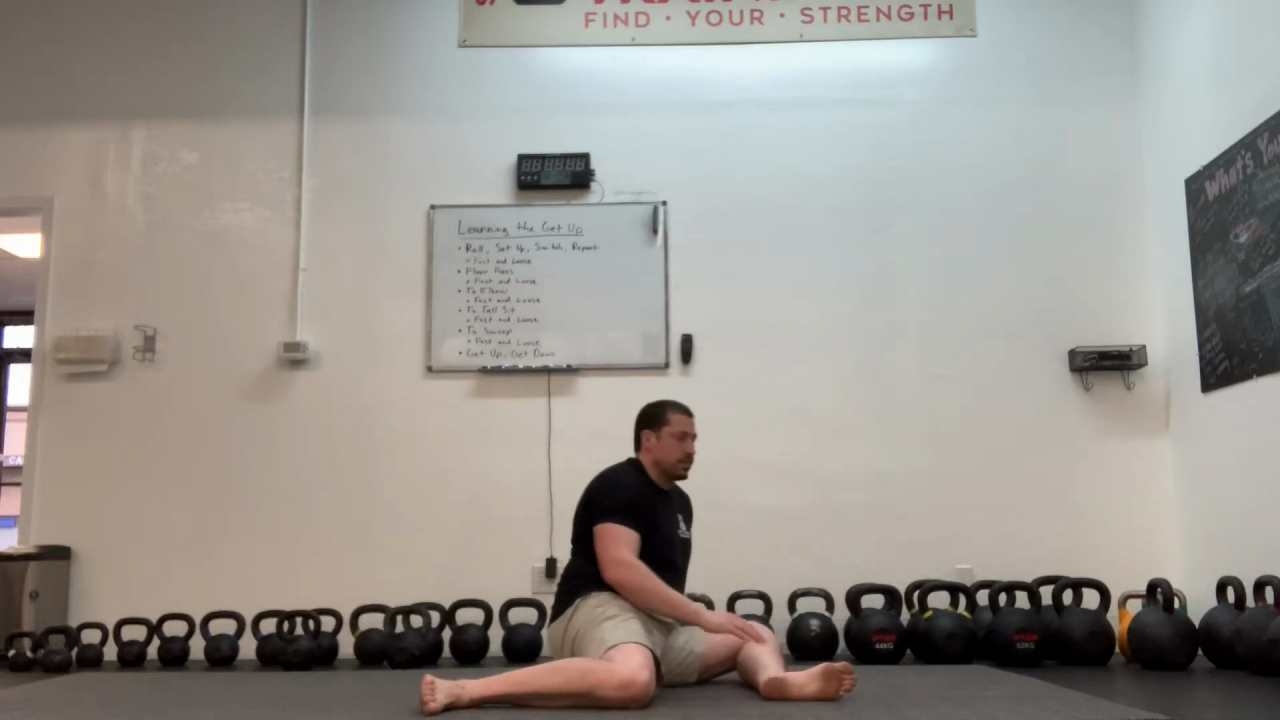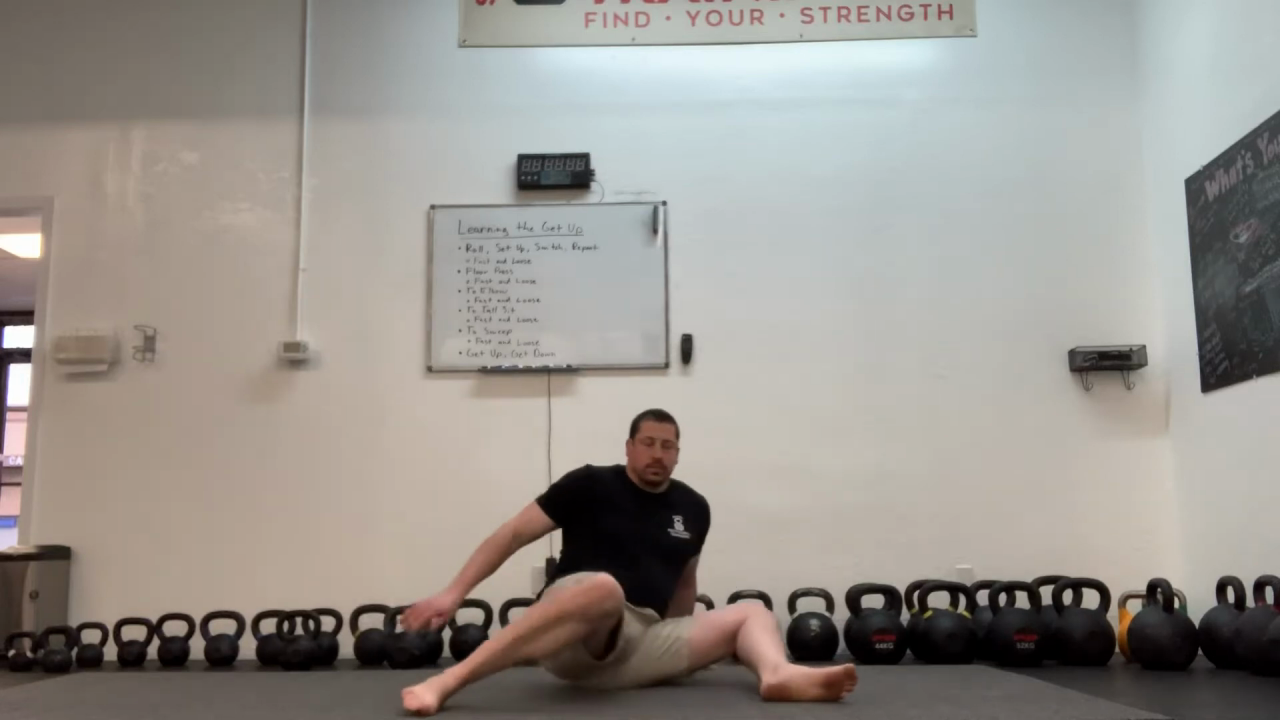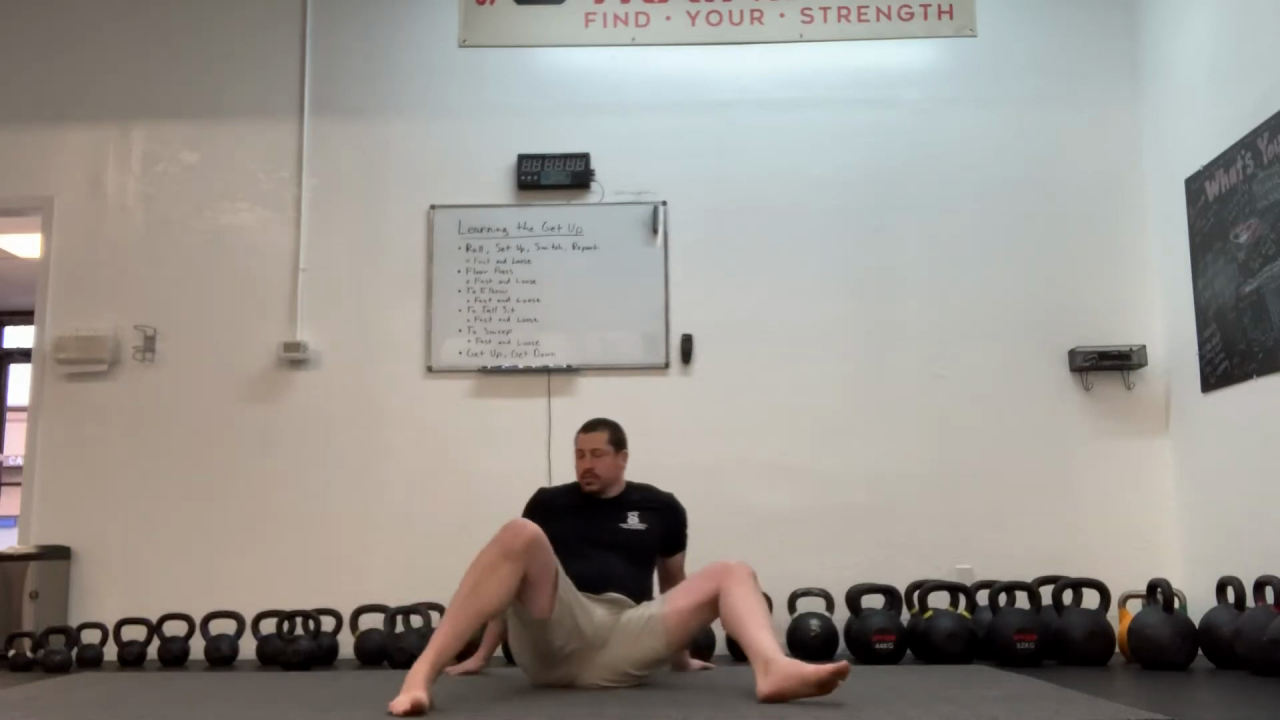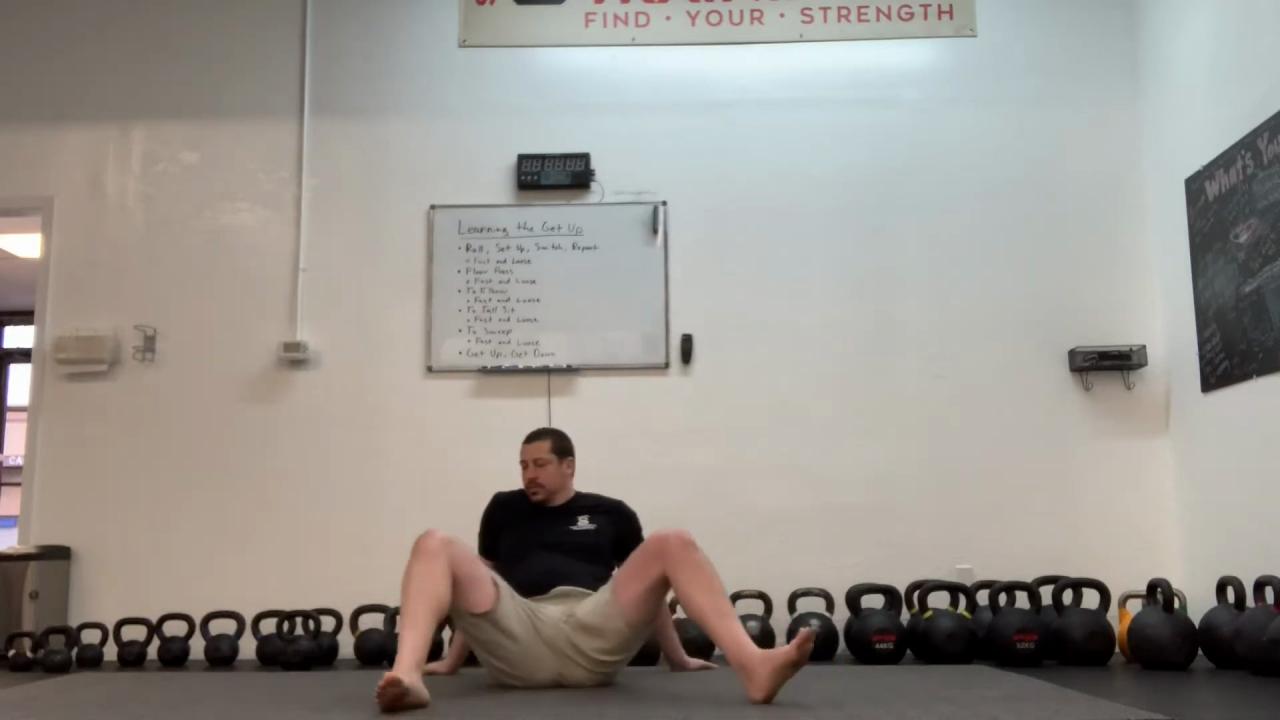
dt=0.4s
person 1, frame 1
left shoulder: (678, 500)
right shoulder: (619, 485)
right elbow: (618, 570)
right wrist: (704, 618)
right hip: (599, 610)
left knee: (756, 636)
right knee: (632, 682)
left ankle: (776, 678)
right ankle: (463, 690)
person 1, frame 2
left shoulder: (693, 507)
right shoulder: (590, 485)
right elbow: (513, 534)
left wrist: (681, 646)
right wrist: (454, 593)
left hip: (644, 636)
right hip: (577, 617)
left knee: (754, 613)
right knee: (603, 589)
left ankle: (779, 674)
right ankle: (447, 682)
person 1, frame 3
left shoulder: (660, 507)
right shoulder: (549, 503)
left elbow: (672, 583)
right elbow: (510, 575)
left wrist: (680, 653)
right wrist: (480, 657)
left hip: (623, 638)
right hip: (551, 638)
left knee: (733, 574)
right knee: (522, 534)
left ankle: (773, 671)
right ankle: (422, 674)
person 1, frame 4
left shoulder: (610, 513)
right shoulder: (504, 509)
left elbow: (647, 586)
right elbow: (475, 583)
left wrist: (677, 656)
right wrist: (452, 660)
left hip: (592, 635)
right hip: (520, 636)
left knee: (674, 544)
right knee: (434, 544)
left ankle: (753, 668)
right ankle: (407, 675)
